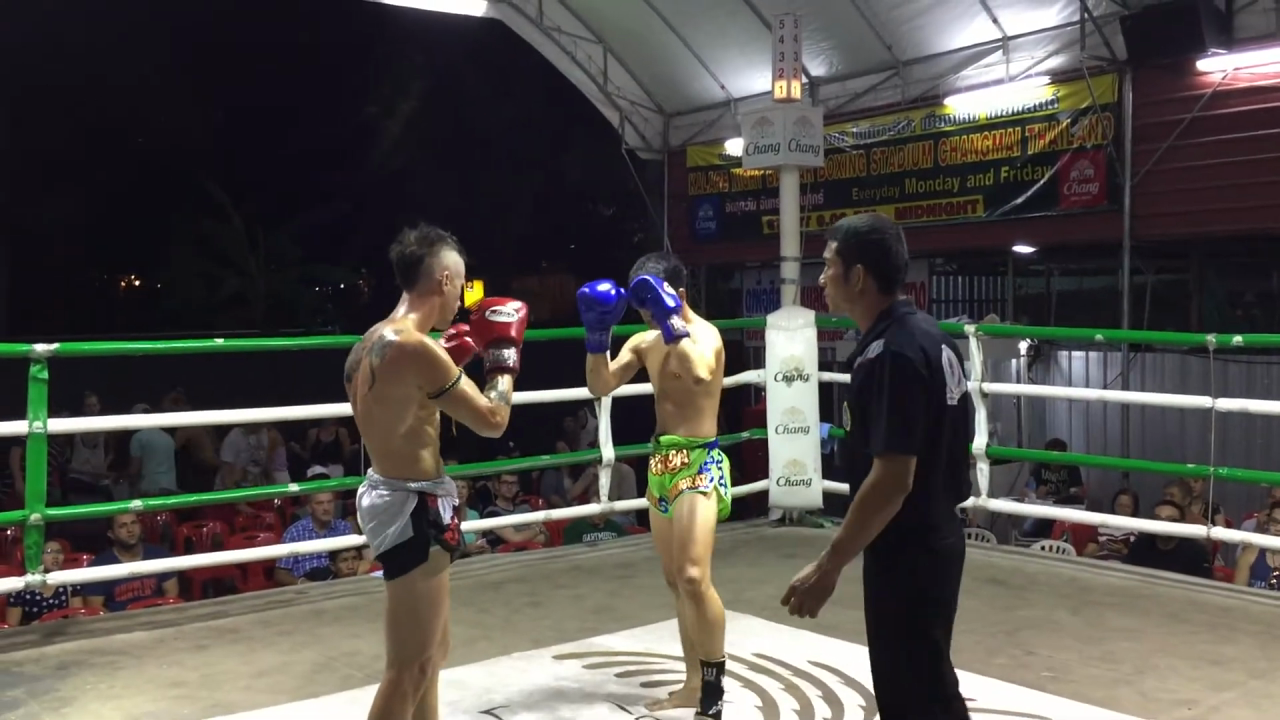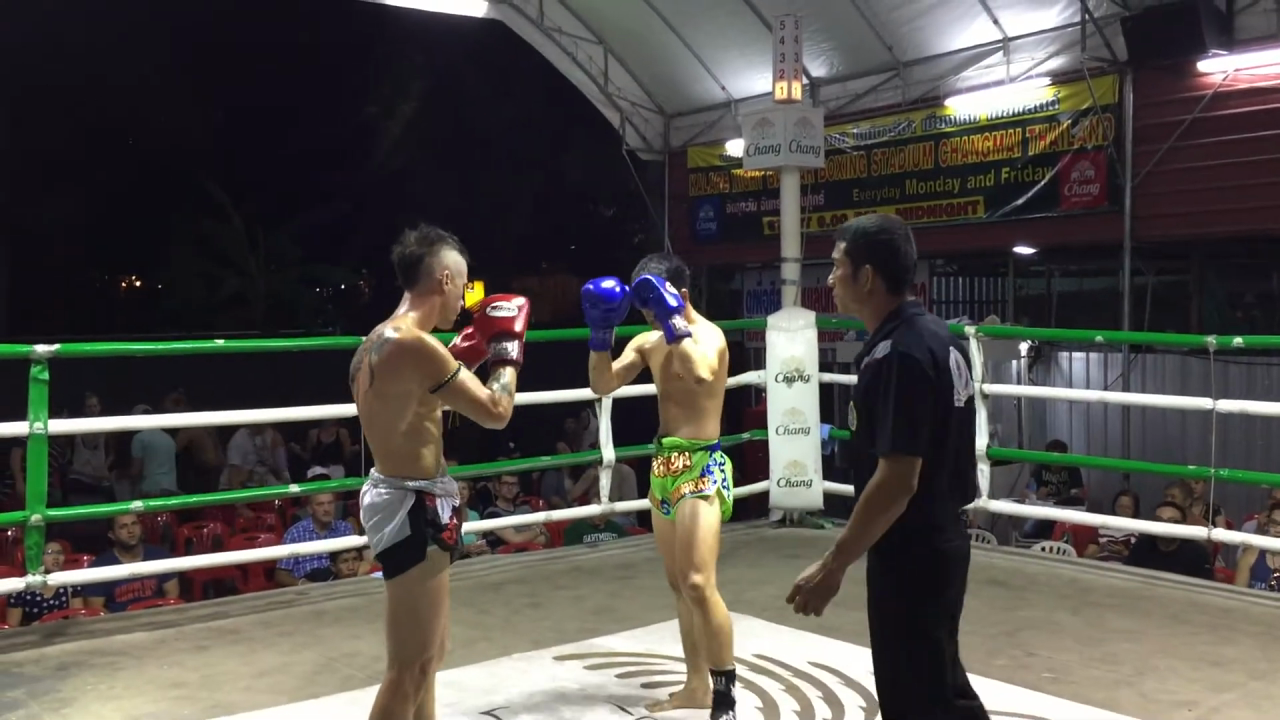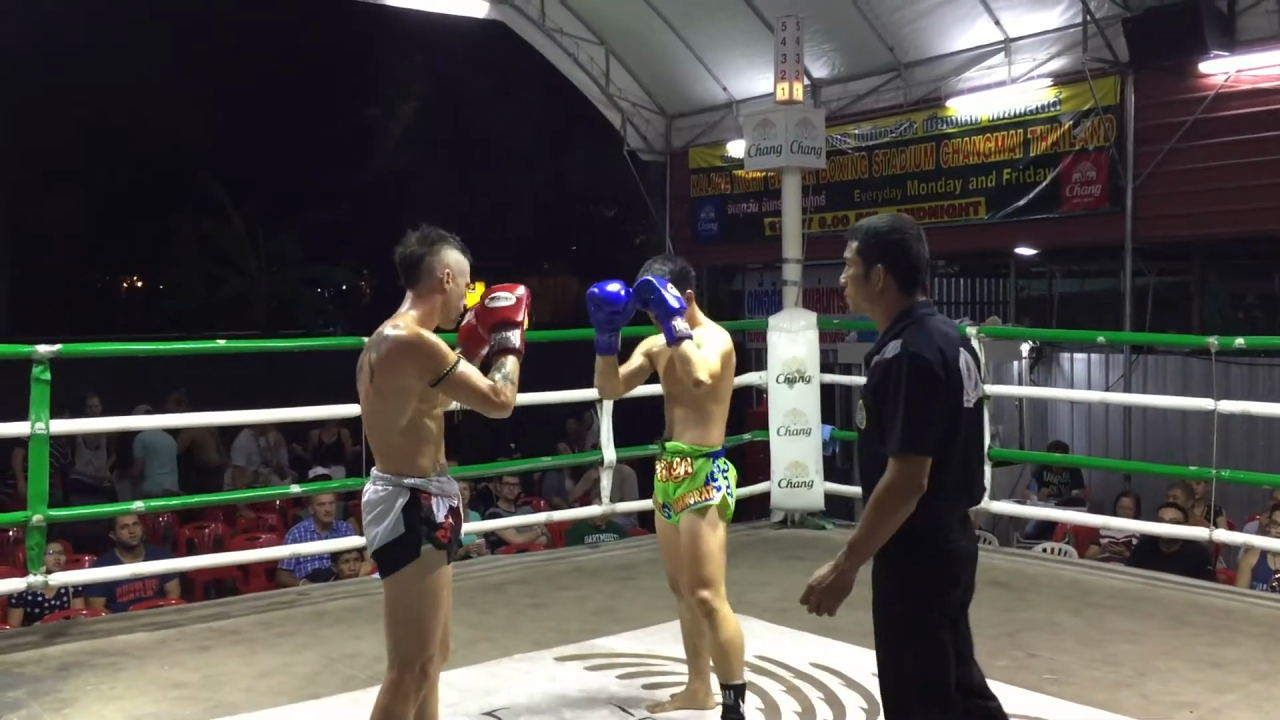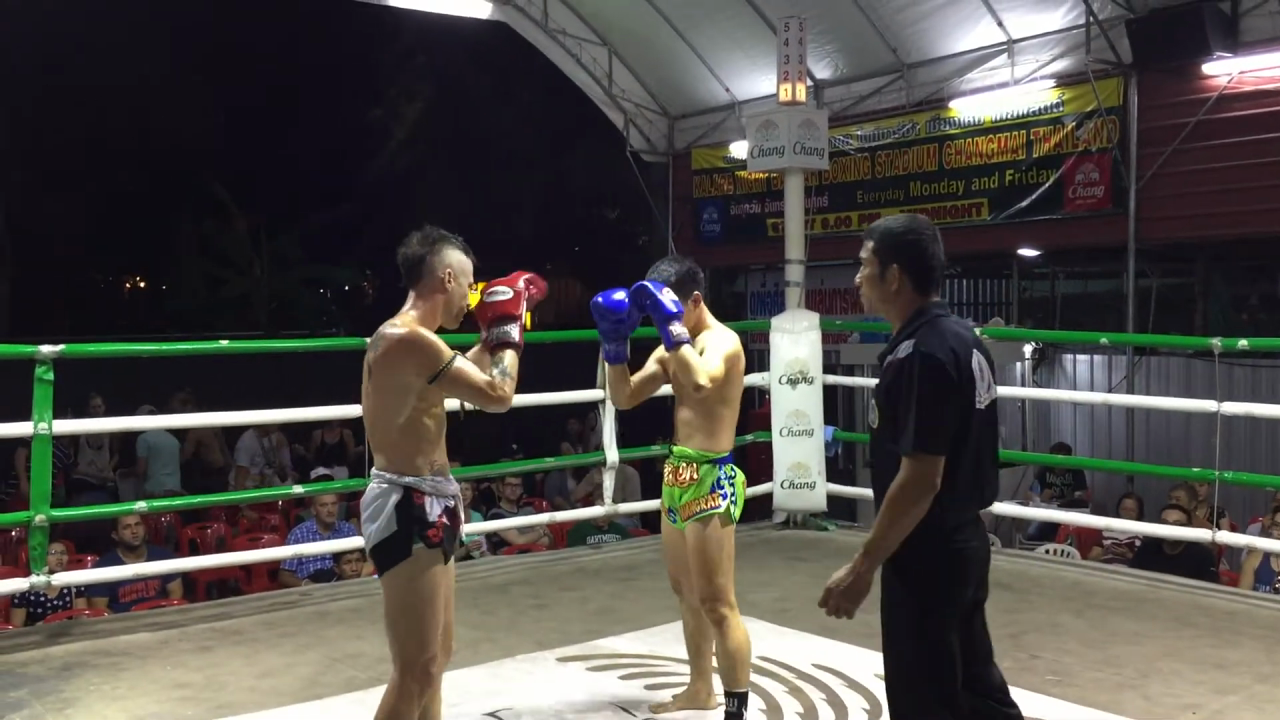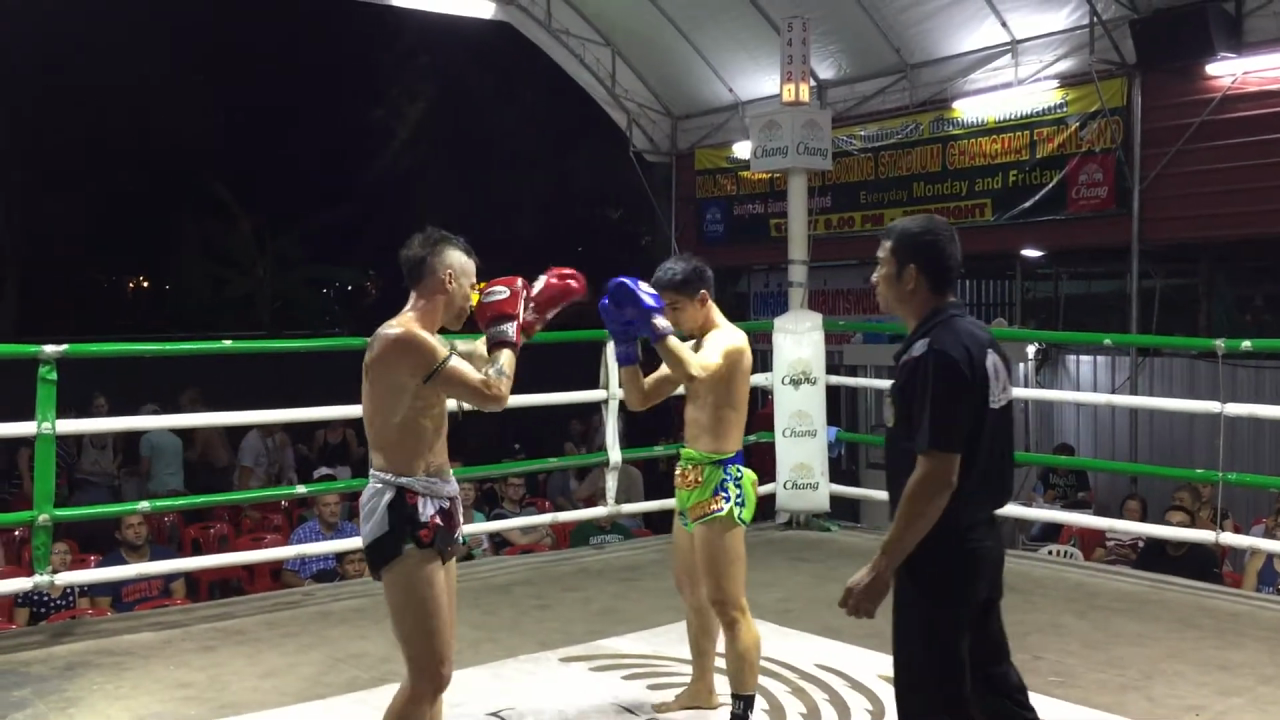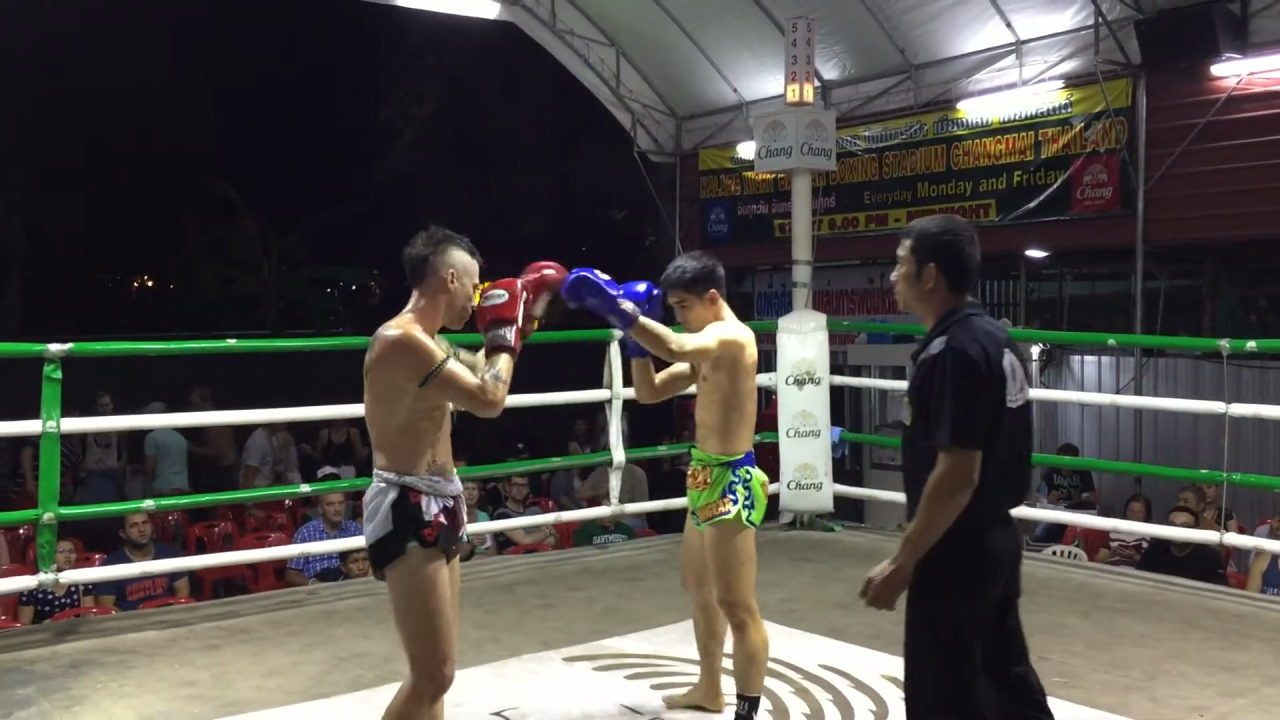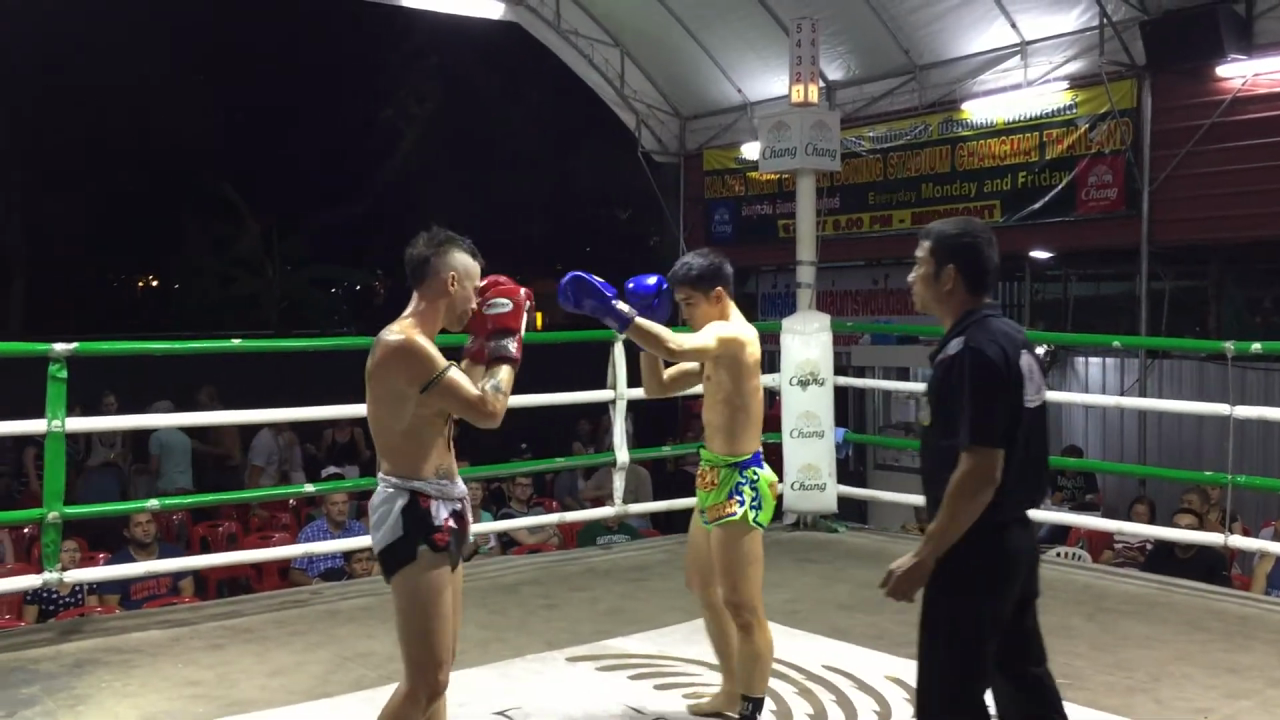
dt=0.1s
person 1, frame 1
left shoulder: (891, 354)
right shoulder: (926, 334)
left elbow: (892, 478)
left wrist: (827, 567)
left hip: (908, 551)
right hip: (934, 538)
right knee: (929, 679)
person 1, frame 2
left shoulder: (898, 355)
right shoulder: (934, 336)
left elbow: (897, 479)
left wrist: (832, 566)
left hip: (911, 552)
right hip: (940, 540)
person 1, frame 3
left shoulder: (907, 354)
right shoulder: (945, 336)
left elbow: (907, 479)
left wrist: (844, 566)
left hip: (917, 553)
right hip: (948, 542)
person 1, frame 4
left shoulder: (920, 355)
right shoulder: (959, 338)
left elbow: (920, 479)
left wrist: (861, 568)
left hip: (926, 555)
right hip: (961, 542)
person 1, frame 5
left shoulder: (935, 353)
right shoulder: (976, 339)
left elbow: (936, 477)
left wrist: (882, 567)
left hip: (941, 554)
right hip: (977, 542)
person 1, frame 6
left shoulder: (952, 351)
right shoulder: (993, 338)
left elbow: (957, 473)
left wrist: (902, 561)
left hip: (956, 553)
right hip: (994, 542)
person 1, frame 7
left shoulder: (971, 352)
right shoulder: (1009, 340)
left elbow: (979, 473)
left wrist: (923, 557)
left hip: (975, 553)
right hip: (1012, 543)
person 2, frame 1
left shoulder: (374, 341)
right shoulder: (414, 348)
right elbow: (492, 421)
left wrist: (449, 360)
right wrist: (503, 349)
left hip: (396, 499)
right hip: (414, 509)
left knee: (430, 649)
right knee: (408, 668)
person 2, frame 2
left shoulder: (379, 340)
right shoulder: (414, 345)
right elbow: (495, 412)
left wrist: (457, 363)
right wrist: (506, 343)
left hip: (401, 498)
right hip: (414, 507)
left knee: (428, 654)
right knee: (409, 668)
person 2, frame 3
left shoulder: (396, 340)
right shoulder: (412, 342)
right elbow: (498, 400)
left wrist: (476, 343)
right wrist: (507, 333)
left hip: (423, 506)
right hip: (414, 508)
left knee: (432, 654)
right knee: (410, 670)
person 2, frame 4
left shoulder: (401, 338)
right shoulder: (409, 340)
left elbow: (467, 370)
right elbow: (496, 394)
left wrist: (494, 333)
right wrist: (506, 326)
left hip: (423, 504)
right hip: (410, 507)
left knee: (435, 655)
right knee: (415, 671)
person 2, frame 5
left shoulder: (423, 341)
right shoulder: (403, 340)
left elbow: (483, 358)
right elbow: (492, 393)
left wrist: (539, 305)
right wrist: (506, 325)
left hip: (430, 509)
right hip: (406, 514)
left knee: (435, 665)
right knee: (430, 673)
person 2, frame 6
left shoulder: (424, 342)
right shoulder: (402, 341)
left elbow: (478, 369)
right elbow: (487, 399)
left wrist: (528, 305)
right wrist: (501, 330)
left hip: (435, 507)
right hip: (410, 511)
left knee: (434, 666)
right knee: (433, 674)
person 2, frame 7
left shoulder: (410, 343)
right shoulder: (407, 347)
left elbow: (465, 386)
right elbow: (487, 410)
left wrist: (484, 329)
right wrist: (505, 338)
left hip: (433, 509)
right hip: (416, 515)
left knee: (438, 663)
right knee: (426, 678)
person 3, frame 1
left shoulder: (703, 334)
right shoulder: (644, 342)
left elbow: (700, 375)
right elbow: (599, 385)
left wrist: (669, 320)
right wrist: (597, 331)
left hip: (698, 464)
right hip: (660, 464)
left knee: (694, 578)
right knee: (676, 582)
person 3, frame 2
left shoulder: (707, 334)
right shoulder: (647, 342)
left elbow: (702, 375)
right elbow: (601, 384)
left wrist: (672, 319)
right wrist: (600, 330)
left hip: (701, 466)
right hip: (663, 466)
left knee: (698, 584)
right knee: (678, 584)
person 3, frame 3
left shoulder: (713, 338)
right shoulder: (654, 346)
left elbow: (701, 378)
right elbow: (608, 388)
left wrist: (673, 323)
right wrist: (606, 332)
left hip: (703, 474)
right hip: (668, 471)
left knee: (706, 595)
right knee: (681, 589)
person 3, frame 4
left shoulder: (723, 341)
right shoulder: (669, 350)
left elbow: (701, 382)
right elbow: (623, 397)
left wrist: (672, 325)
right wrist: (614, 342)
left hip: (711, 478)
right hip: (676, 475)
left knee: (718, 604)
right knee: (684, 590)
person 3, frame 5
left shoulder: (727, 341)
right shoulder: (700, 345)
left elbow: (694, 367)
right elbow: (637, 399)
left wrist: (653, 320)
right wrist: (626, 340)
left hip: (719, 482)
right hip: (690, 477)
left knee: (728, 606)
right knee: (691, 590)
person 3, frame 6
left shoulder: (730, 338)
right shoulder: (706, 347)
left elbow: (674, 347)
right elbow: (651, 392)
left wrist: (617, 307)
right wrist: (636, 336)
left hip: (729, 480)
right hip: (705, 476)
left knee: (738, 608)
right knee: (702, 591)
person 3, frame 7
left shoulder: (732, 336)
right shoulder: (716, 342)
left elbow: (673, 345)
right elbow: (658, 385)
left wrist: (612, 309)
right wrist: (644, 320)
left hip: (737, 481)
right hip: (717, 477)
left knee: (743, 610)
right knee: (702, 585)
